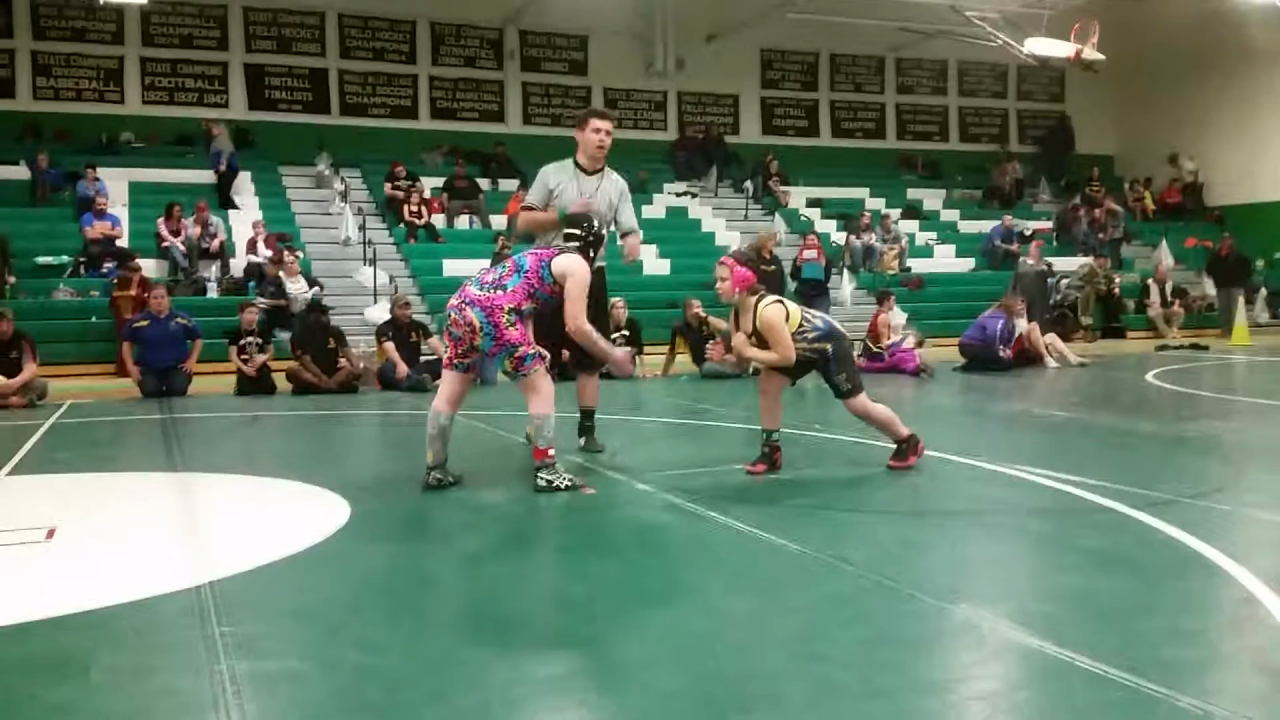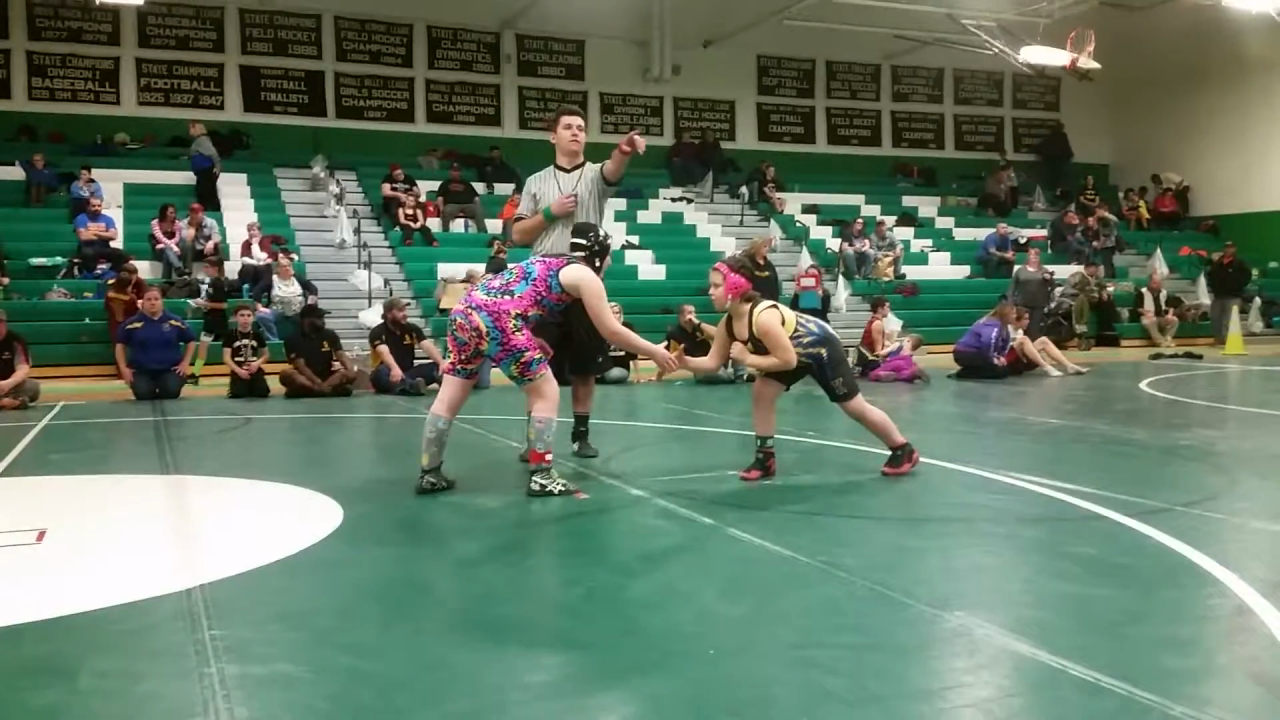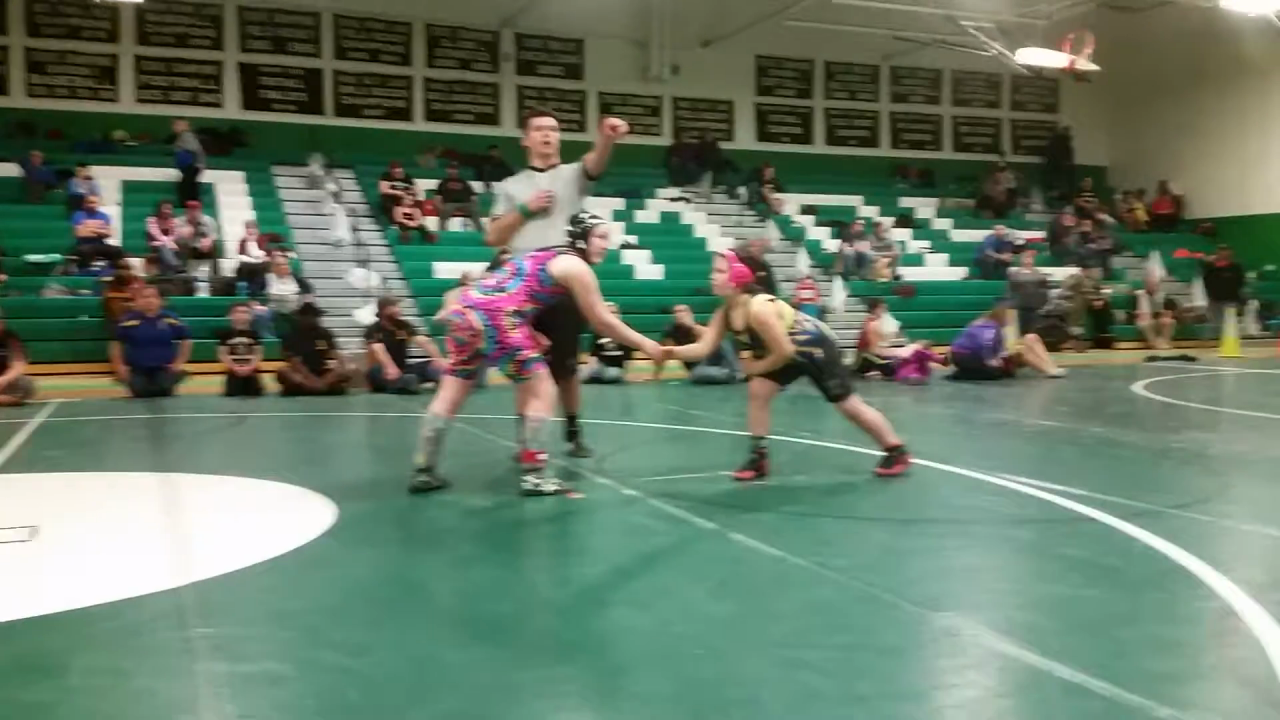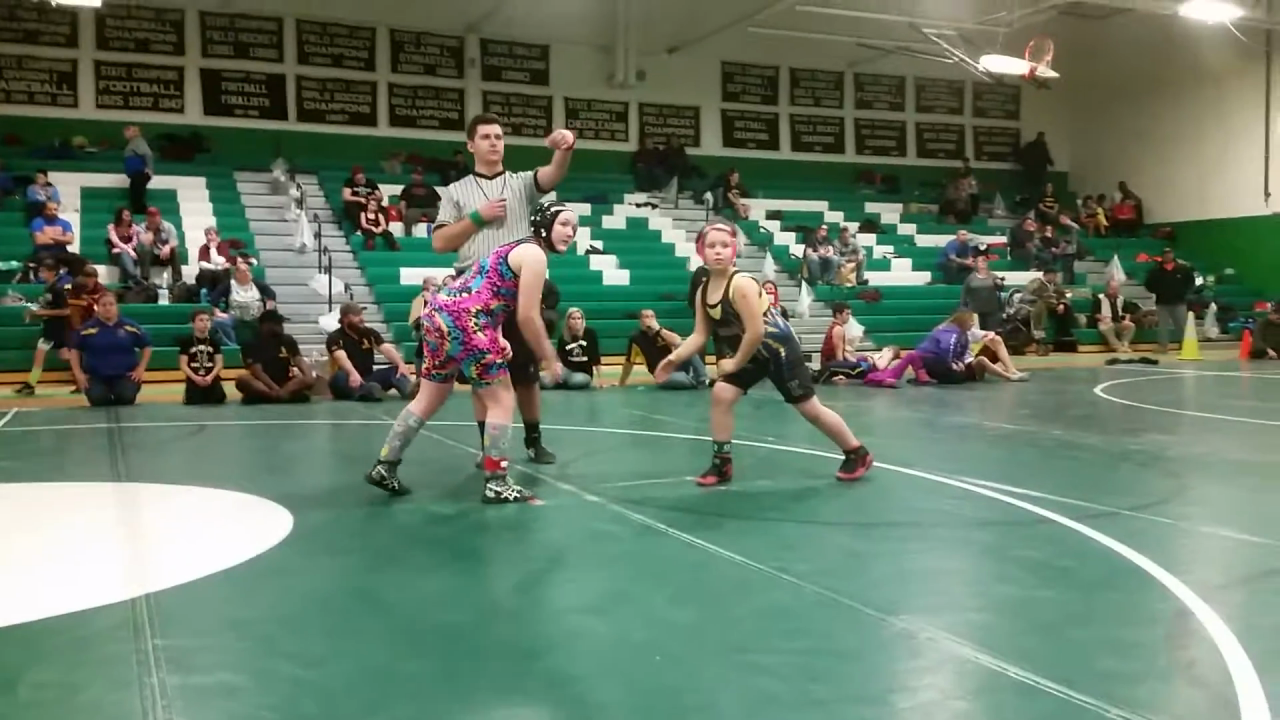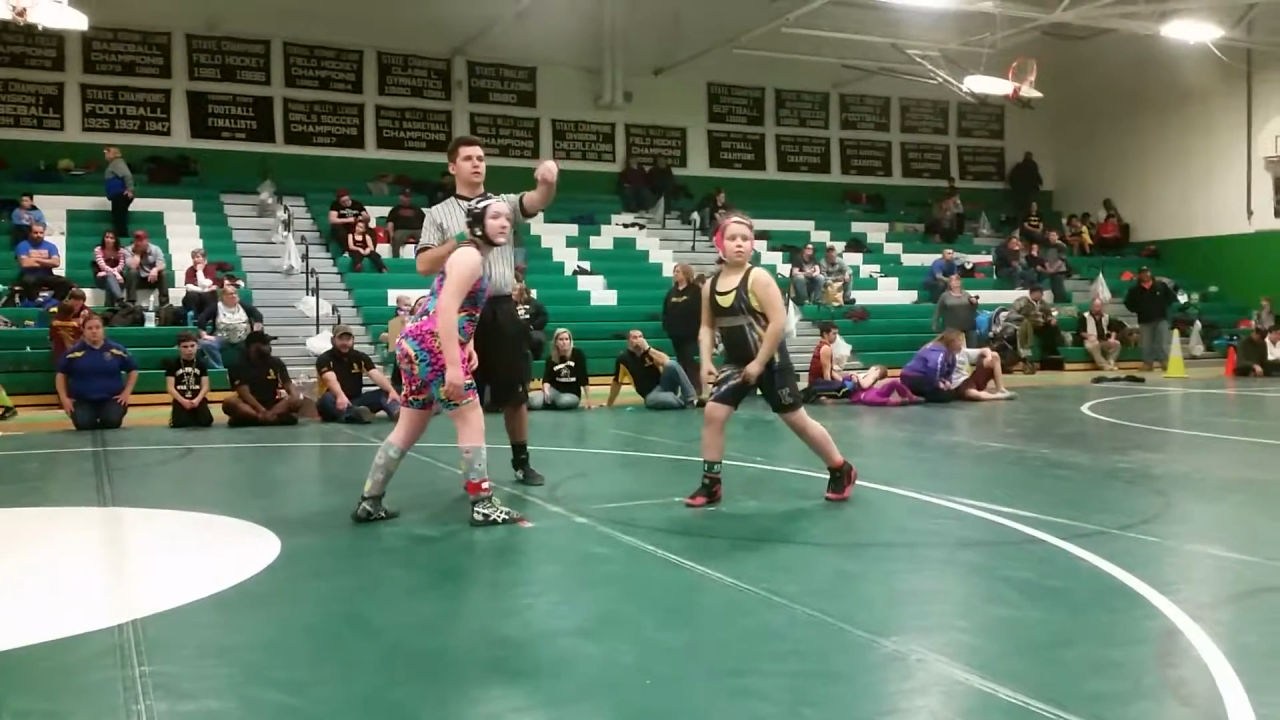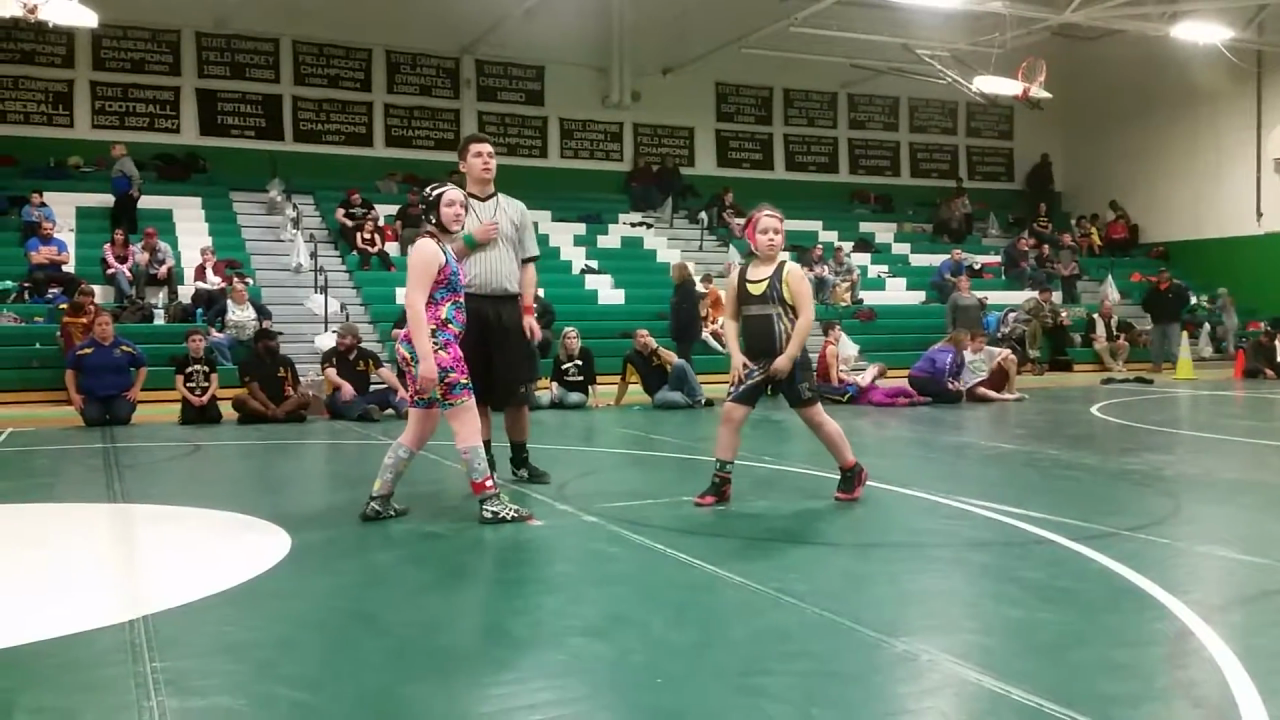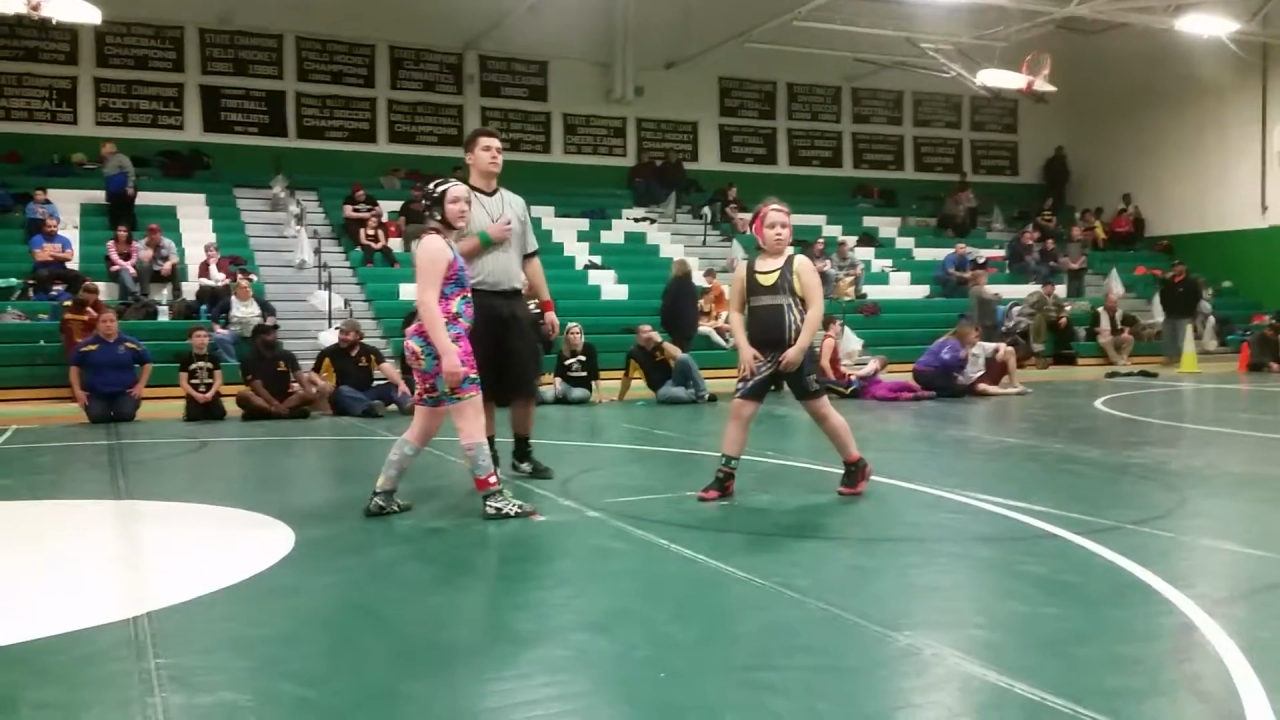
dt=0.5s
person 1, frame 1
left shoulder: (616, 185)
right shoulder: (551, 174)
left elbow: (629, 232)
right elbow: (523, 222)
left wrist: (632, 249)
right wrist: (564, 214)
left hip: (590, 277)
left knee: (590, 359)
left ankle: (586, 429)
person 1, frame 2
left shoulder: (596, 175)
right shoulder: (536, 182)
left elbow: (615, 169)
right elbow: (517, 235)
left wrist: (624, 150)
right wrist: (549, 212)
left knee: (584, 366)
left ankle: (580, 435)
person 1, frame 3
left shoulder: (572, 175)
right shoulder: (510, 186)
left elbow: (596, 161)
right elbow: (493, 236)
left wrist: (607, 136)
right wrist: (525, 209)
left knee: (566, 365)
left ankle: (573, 433)
right ankle: (527, 437)
person 1, frame 4
left shoulder: (521, 183)
right shoulder: (456, 191)
left elbow: (554, 174)
right elbow: (440, 243)
left wrist: (564, 149)
right wrist: (477, 217)
left knee: (526, 369)
left ankle: (533, 440)
person 1, frame 5
left shoulder: (504, 204)
right shoulder: (439, 213)
left elbow: (540, 201)
right elbow: (424, 264)
left wrist: (549, 179)
right wrist: (462, 239)
left hip: (501, 309)
left knee: (514, 393)
left ankle: (521, 461)
person 1, frame 6
left shoulder: (516, 208)
left elbow: (528, 265)
left wrist: (529, 311)
right wrist: (470, 240)
left hip: (507, 309)
right hip: (467, 309)
left knee: (517, 392)
right knee: (475, 394)
left ankle: (520, 461)
right ankle: (485, 464)
person 1, frame 7
left shoulder: (516, 203)
left elbow: (530, 259)
left wrist: (547, 305)
right wrist: (484, 238)
left hip: (514, 304)
right hip: (476, 304)
left knee: (525, 385)
right knee: (481, 389)
left ankle: (523, 454)
right ankle: (489, 458)
person 2, frame 1
left shoulder: (544, 255)
right shoulder: (578, 265)
right elbow: (577, 325)
left wrist: (530, 349)
right wrist: (612, 355)
left hip: (461, 306)
right hip: (491, 315)
left knee: (450, 392)
right knee: (541, 390)
left ankle: (435, 470)
right ankle: (546, 471)
person 2, frame 2
left shoulder: (549, 263)
right shoulder: (584, 275)
right elbow: (611, 331)
left wrist: (532, 341)
right wrist: (654, 352)
left hip: (466, 312)
right hip: (497, 321)
left knee: (449, 397)
right knee: (546, 394)
left ankle: (429, 474)
right ankle: (541, 477)
person 2, frame 3
left shoulder: (547, 257)
right shoulder: (576, 266)
right elbow: (602, 321)
left wrist: (530, 335)
right wrist: (644, 343)
left hip: (465, 311)
right hip: (494, 320)
left knee: (449, 396)
right knee: (541, 393)
left ankle: (423, 473)
right ankle: (534, 475)
person 2, frame 4
left shoulder: (519, 249)
right shoulder: (535, 254)
right elbow: (528, 316)
left wrist: (497, 338)
right wrist: (550, 359)
left hip: (439, 316)
right hip: (462, 323)
left knee: (428, 399)
right knee: (502, 399)
left ankle: (385, 467)
right ankle: (496, 483)
person 2, frame 5
left shoulder: (472, 255)
right shoulder: (469, 256)
right elbow: (446, 311)
left wrist: (467, 347)
right wrist: (454, 365)
left hip: (416, 345)
right hip: (431, 347)
left knee: (408, 430)
right knee: (471, 421)
left ankle: (369, 502)
right ankle: (483, 505)
person 2, frame 6
left shoulder: (444, 249)
right shoulder: (427, 247)
right elbow: (415, 305)
left wrist: (430, 356)
right wrist: (426, 357)
left hip: (439, 347)
right hip: (433, 347)
left knee: (418, 431)
right knee: (468, 422)
left ankle: (378, 501)
right ankle: (490, 502)
person 2, frame 7
left shoulder: (446, 245)
right shoulder: (434, 243)
right elbow: (427, 302)
left wrist: (448, 350)
right wrist: (448, 352)
left hip: (435, 344)
right hip: (441, 343)
left knee: (424, 427)
right knee: (472, 419)
left ankle: (382, 496)
right ankle: (494, 498)
person 3, frame 1
left shoulder: (768, 312)
right shoulder: (736, 315)
left elbow: (787, 357)
right elbow: (743, 358)
left wrist: (748, 351)
right wrist: (723, 356)
left hip: (829, 342)
right hip: (801, 346)
left knee: (858, 404)
right knee: (767, 385)
left ankle: (909, 442)
right ankle: (771, 452)
person 3, frame 2
left shoulder: (763, 317)
right shoulder: (727, 324)
left elbow: (788, 360)
right elbow: (712, 362)
left wrist: (748, 359)
right wrist: (684, 362)
left hip: (821, 348)
right hip: (796, 351)
left knee: (854, 406)
right knee: (762, 392)
left ankle: (903, 450)
right ankle: (765, 459)
person 3, frame 3
left shoulder: (759, 308)
right shoulder: (724, 314)
left elbow: (784, 351)
right elbow: (703, 347)
left wrist: (756, 367)
right wrist: (672, 352)
left hip: (817, 348)
right hip: (789, 352)
left knee: (849, 406)
right knee: (757, 391)
left ankle: (896, 451)
right ankle: (758, 459)
person 3, frame 4
left shoulder: (742, 284)
right shoulder: (704, 291)
left elbow: (756, 331)
right elbow: (700, 335)
left wrist: (735, 362)
right wrist: (674, 358)
left hip: (778, 349)
right hip: (748, 353)
left knee: (808, 407)
right knee: (721, 395)
left ankle: (857, 453)
right ankle: (722, 465)
person 3, frame 5
left shoulder: (758, 278)
right shoulder: (711, 284)
left elbow: (778, 322)
right elbow: (707, 326)
left wrist: (759, 362)
right wrist: (706, 360)
left hip: (771, 361)
right hip: (736, 363)
left knee: (797, 419)
right knee: (713, 414)
left ankle: (841, 470)
right ankle: (711, 484)
person 3, frame 6
left shoulder: (791, 271)
right shoulder: (738, 276)
left elbow: (806, 316)
right elbow: (731, 318)
left wrist: (789, 355)
right wrist: (735, 354)
left hip: (788, 359)
right hip: (753, 360)
left knee: (814, 417)
right knee: (731, 414)
left ankle: (852, 471)
right ankle: (720, 483)
person 3, frame 7
left shoulder: (800, 264)
right shoulder: (745, 270)
left elbow: (816, 308)
right elbow: (736, 311)
left wrist: (800, 347)
right wrist: (744, 347)
left hip: (794, 352)
right hip: (760, 354)
left knee: (820, 409)
right knee: (739, 410)
left ankle: (856, 466)
right ankle: (724, 478)
